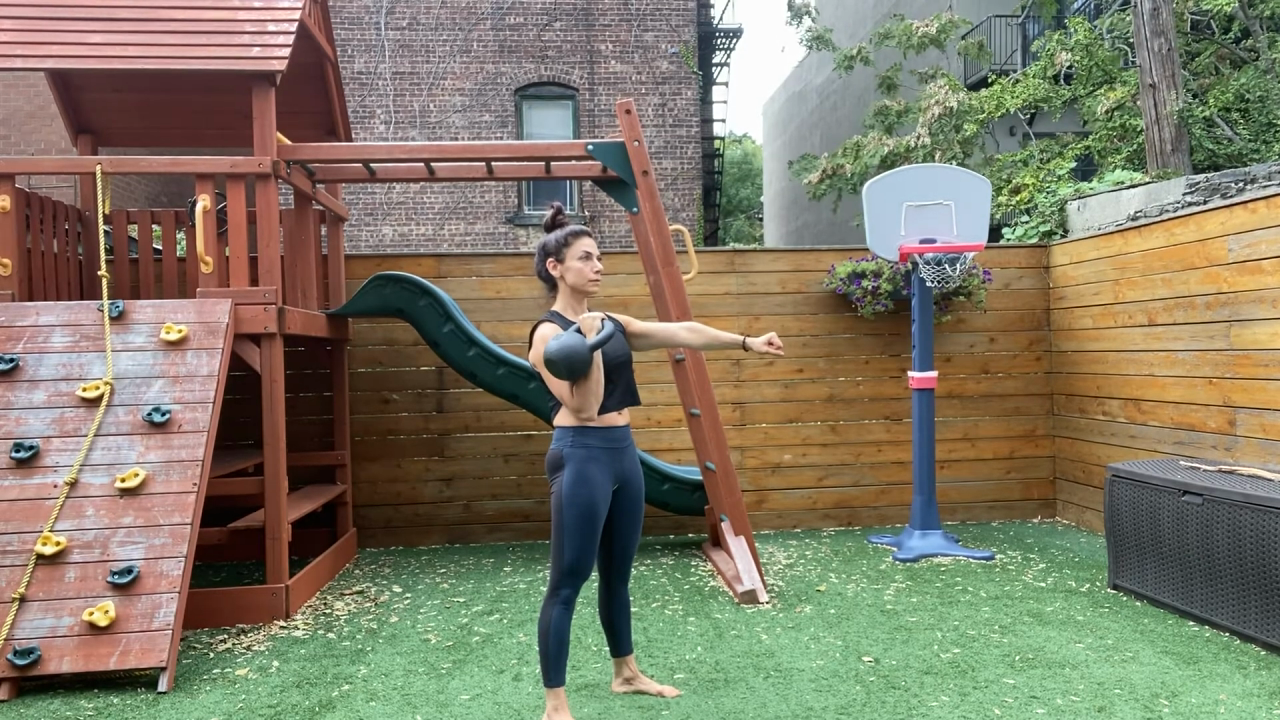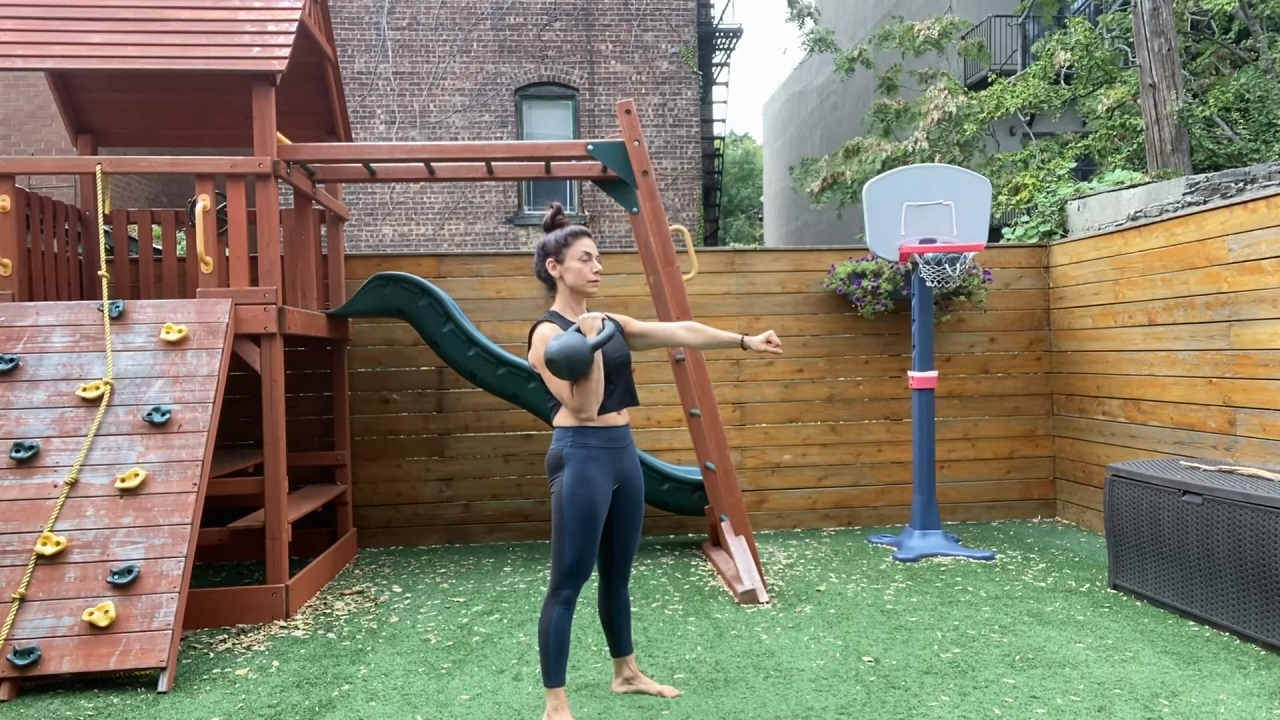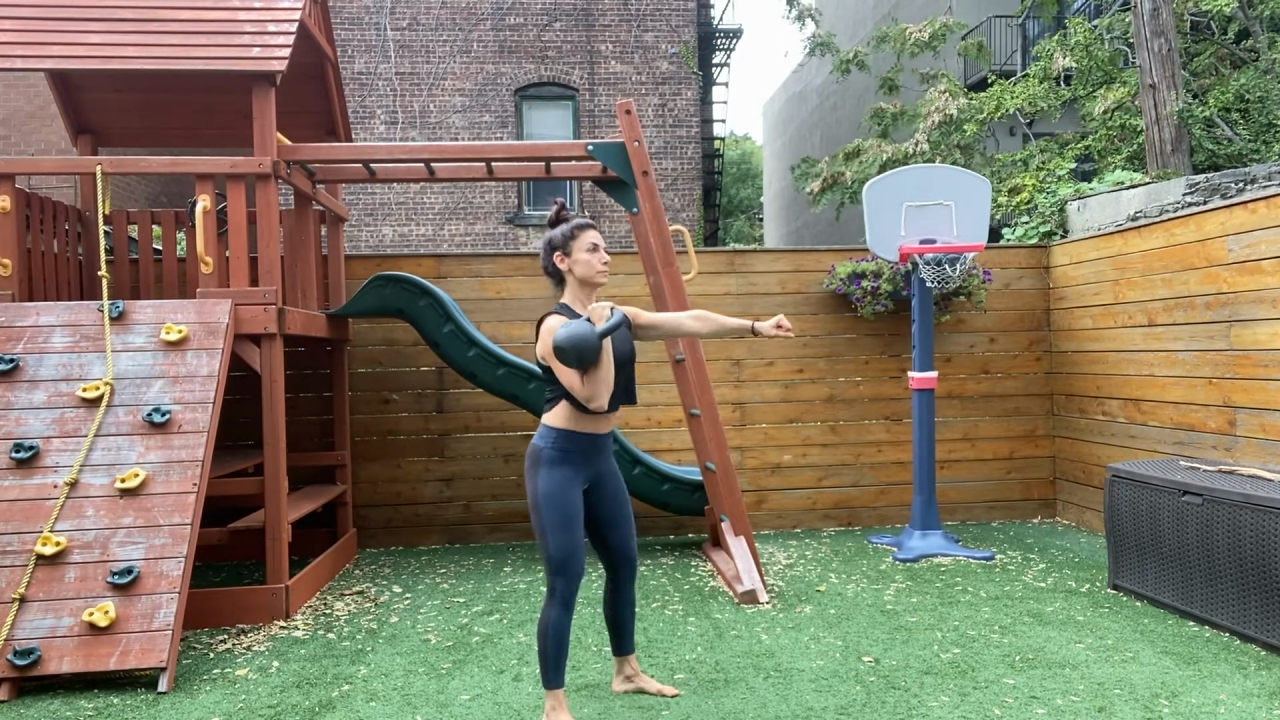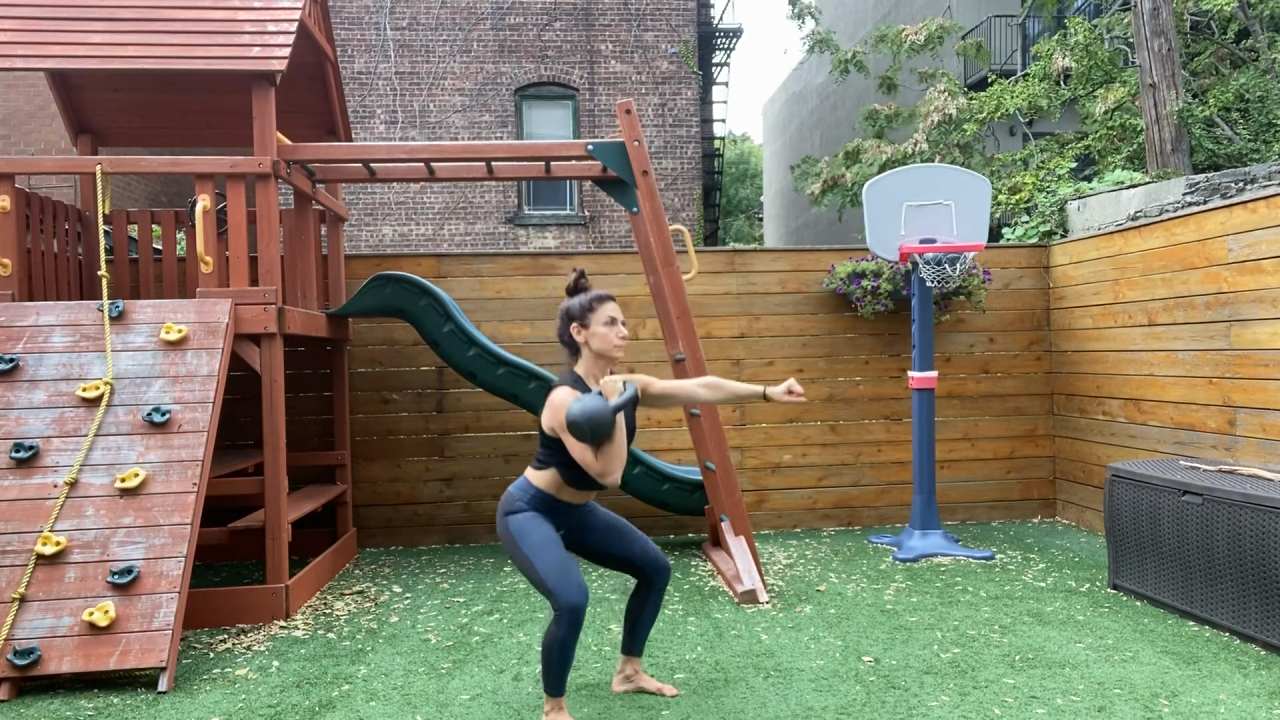
dt=0.5s
person 1, frame 1
left shoulder: (611, 323)
right shoulder: (548, 334)
left elbow: (682, 333)
right elbow: (585, 407)
left wrist: (746, 342)
right wrist: (589, 342)
left hip: (623, 452)
right hip: (581, 456)
left knee: (618, 574)
right knee: (568, 582)
left ankle: (626, 672)
person 1, frame 2
left shoulder: (610, 323)
right shoulder: (548, 334)
left elbow: (680, 332)
right elbow: (584, 407)
left wrist: (744, 341)
right wrist: (590, 342)
left hip: (623, 453)
right hip: (581, 456)
left knee: (617, 574)
right knee: (568, 583)
left ankle: (626, 672)
person 1, frame 3
left shoulder: (616, 317)
right shoulder: (555, 326)
left elbow: (690, 322)
right elbow: (595, 397)
left wrist: (755, 327)
right wrist: (599, 334)
left hip: (600, 456)
right hip: (559, 458)
left knee: (623, 566)
right knee: (565, 581)
left ankle: (626, 671)
person 1, frame 4
left shoulder: (626, 386)
right shoulder: (564, 399)
left elbow: (701, 388)
right elbow: (609, 473)
left wrist: (768, 392)
right wrist: (611, 407)
left hip: (576, 511)
right hip: (528, 512)
left knee: (655, 567)
right knee: (571, 599)
left ankle: (629, 671)
